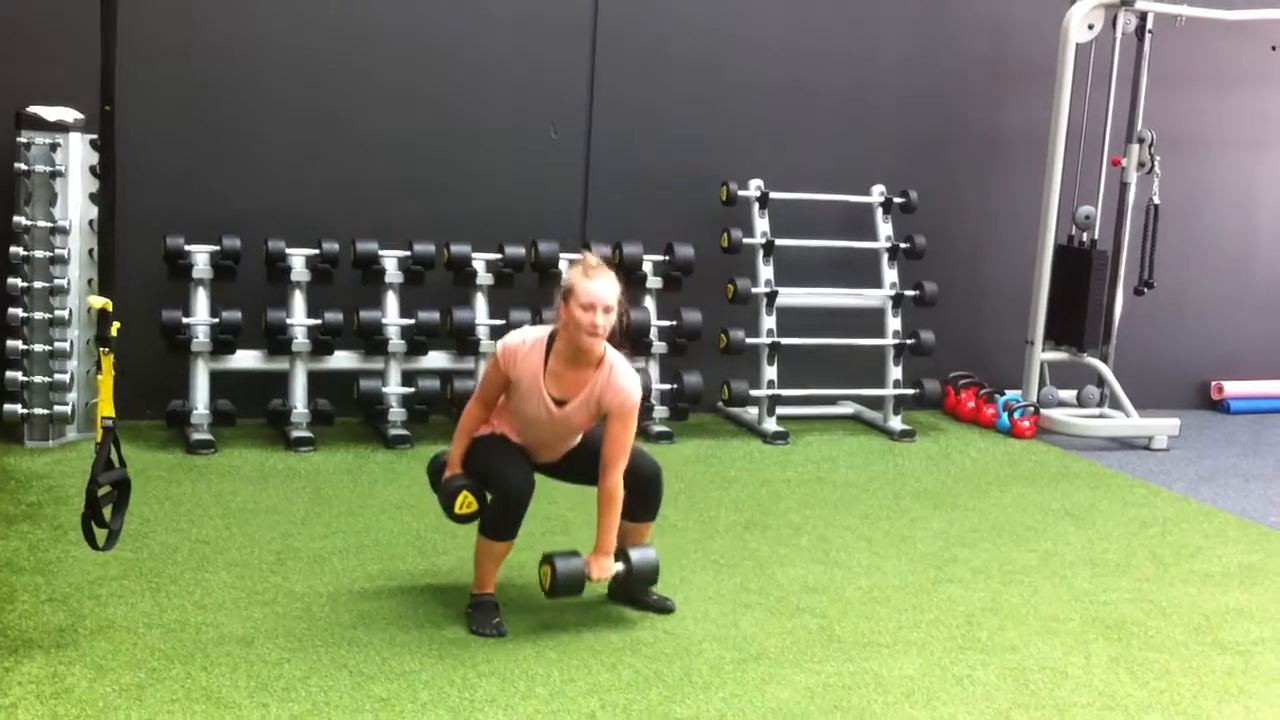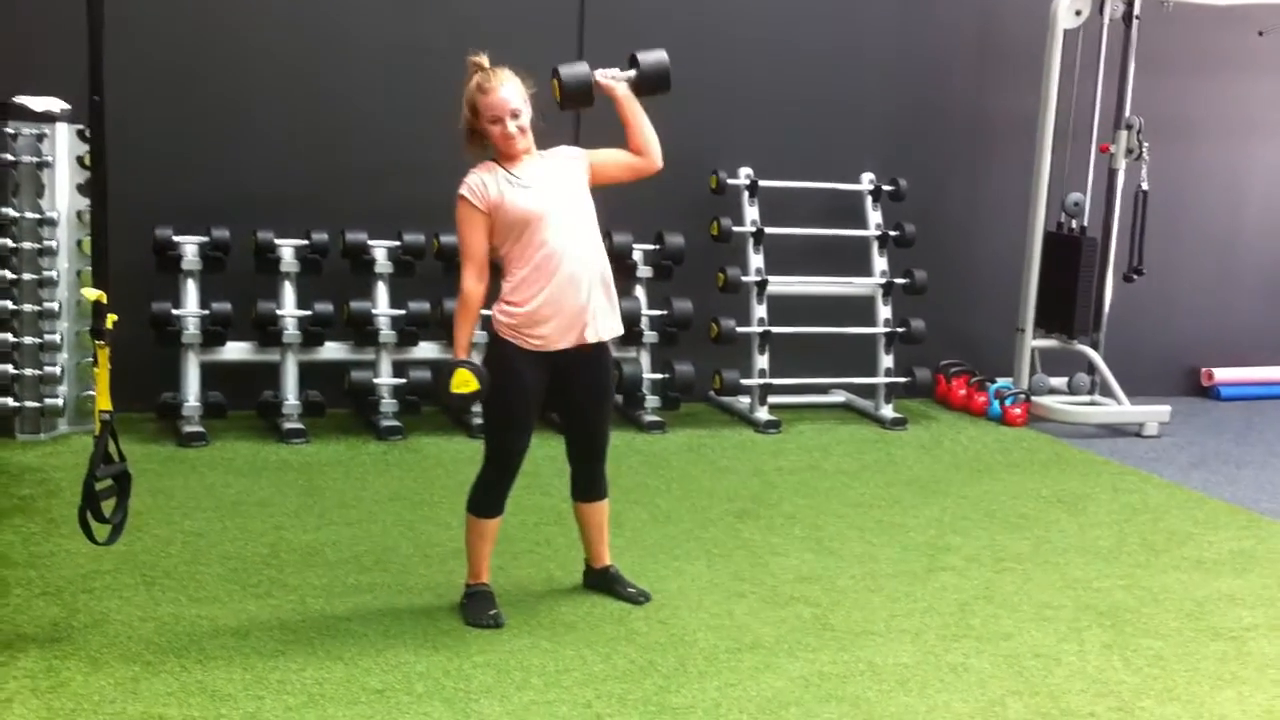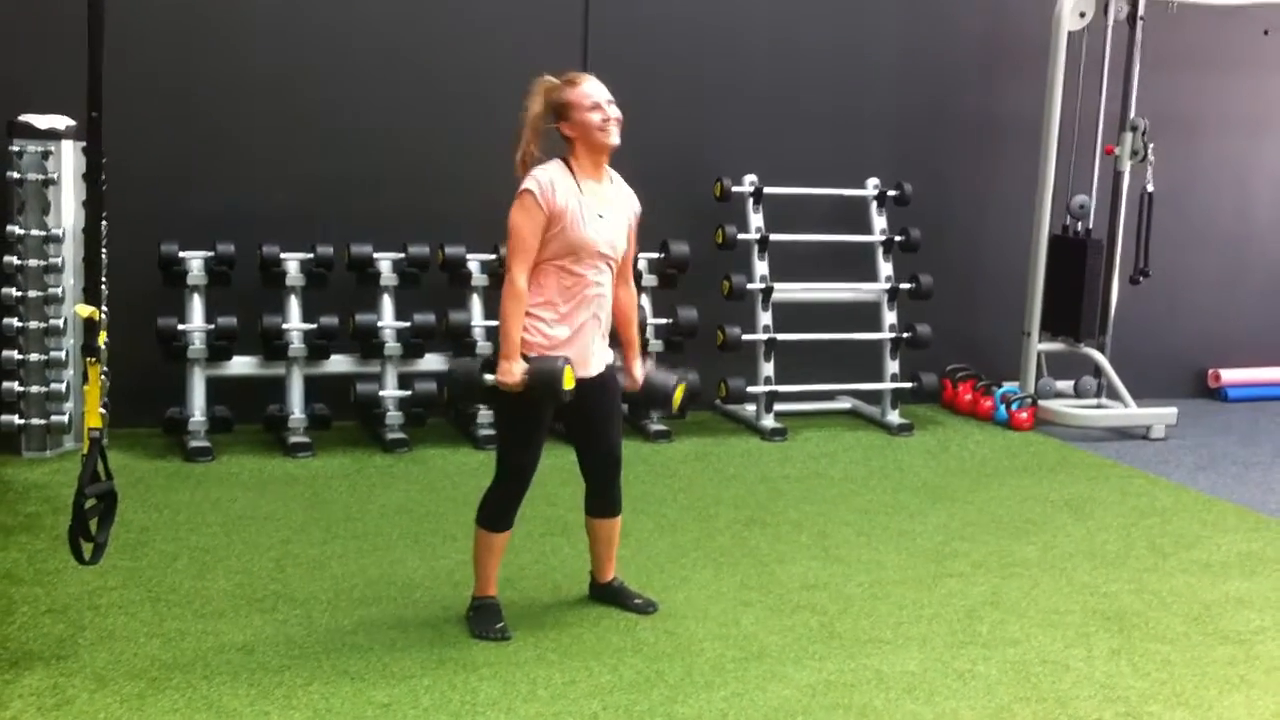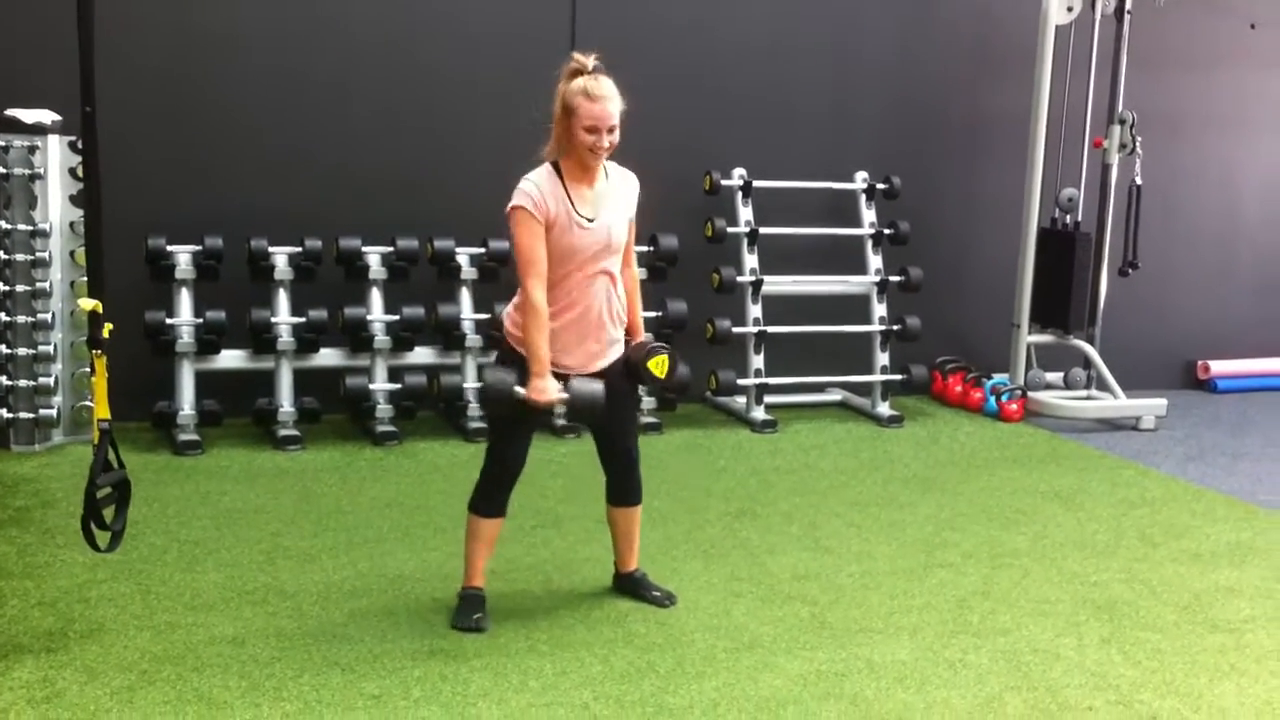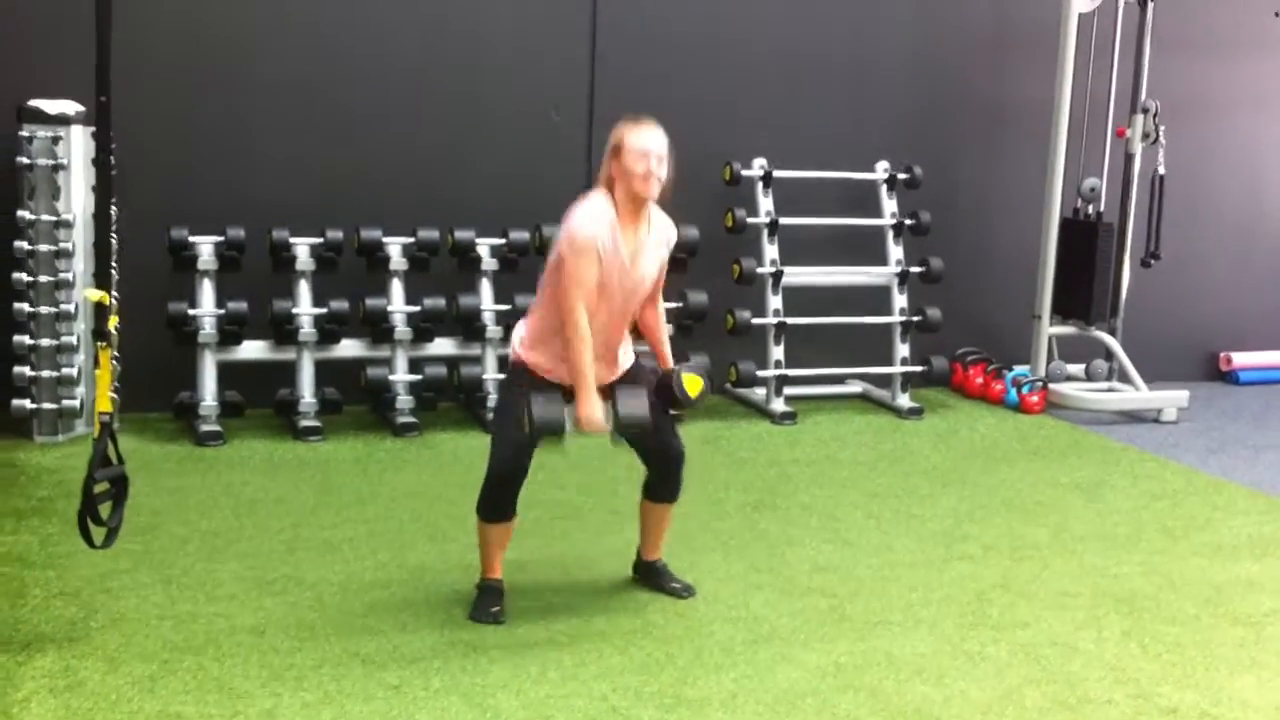
dt=1s
person 1, frame 1
left shoulder: (621, 382)
right shoulder: (517, 348)
left elbow: (612, 476)
right elbow: (481, 405)
left wrist: (604, 552)
right wrist: (454, 463)
left hip: (567, 447)
right hip: (501, 441)
left knee: (645, 475)
right knee: (514, 486)
left ankle: (624, 582)
right ankle: (482, 596)
person 1, frame 2
left shoulder: (568, 161)
right shoulder: (480, 186)
left elbow: (648, 160)
right elbow: (472, 278)
left wrist: (620, 95)
right wrist: (459, 354)
left hip: (588, 340)
right hip: (522, 346)
left knee: (590, 458)
right knee: (501, 466)
left ankle: (599, 567)
right ankle: (477, 587)
person 1, frame 3
left shoulder: (625, 197)
right shoulder: (544, 186)
right elbow: (517, 276)
left wrist: (634, 354)
right wrist: (510, 357)
left hip: (593, 360)
right hip: (536, 359)
left knee: (607, 471)
right knee: (513, 478)
left ankle: (605, 580)
right ankle: (484, 599)
person 1, frame 4
left shoulder: (626, 184)
right shoulder: (535, 192)
right elbow: (534, 290)
left wrist: (638, 336)
right wrist: (539, 373)
left hip: (604, 353)
right hip: (532, 351)
left knee: (624, 461)
right knee: (502, 467)
left ankle: (628, 572)
right ankle: (472, 591)
person 1, frame 5
left shoulder: (662, 229)
right shoulder: (588, 222)
right elbow: (577, 315)
left wrist: (667, 365)
right wrist: (585, 394)
left hip: (615, 364)
right hip: (541, 364)
left knee: (669, 454)
right knee: (507, 467)
left ankle: (650, 562)
right ankle: (490, 583)
